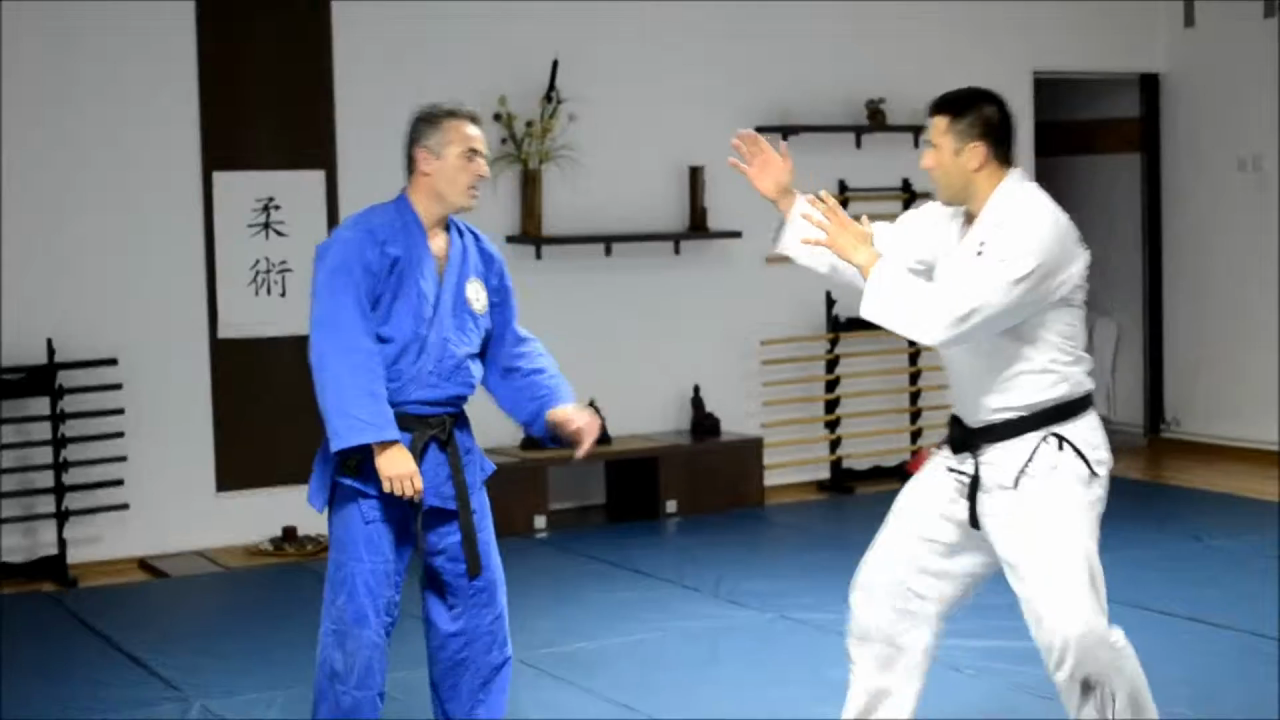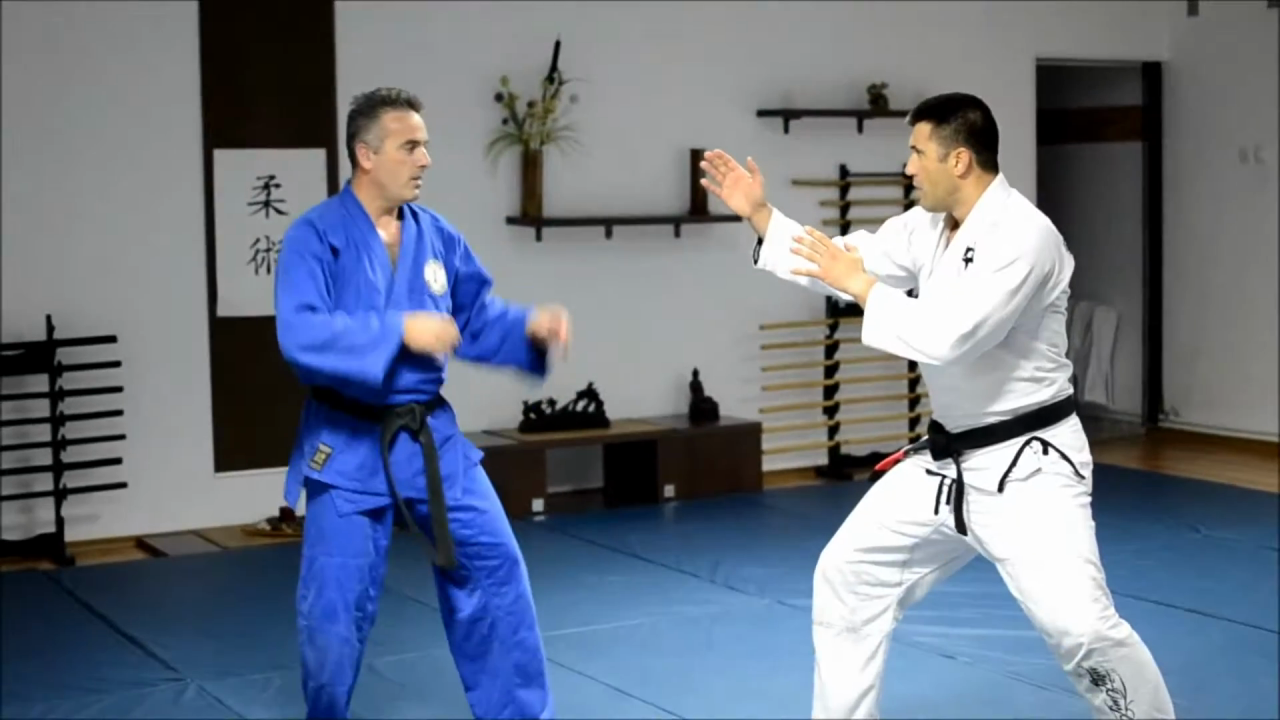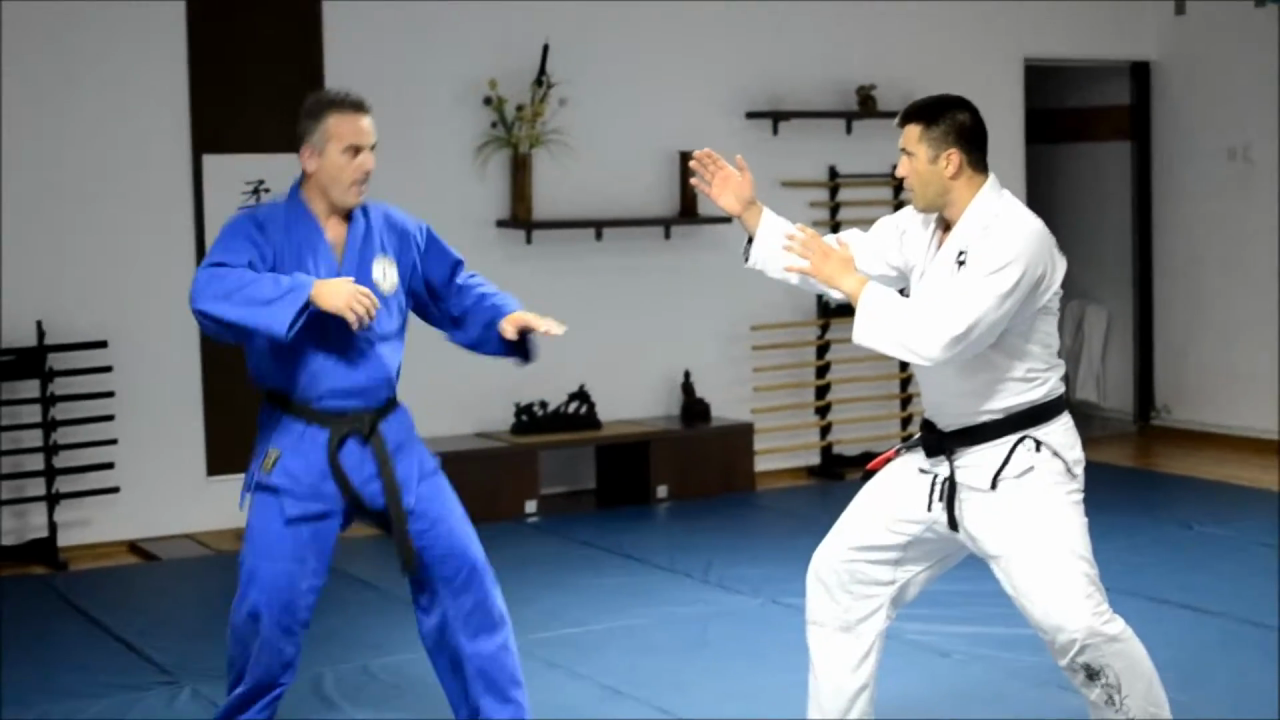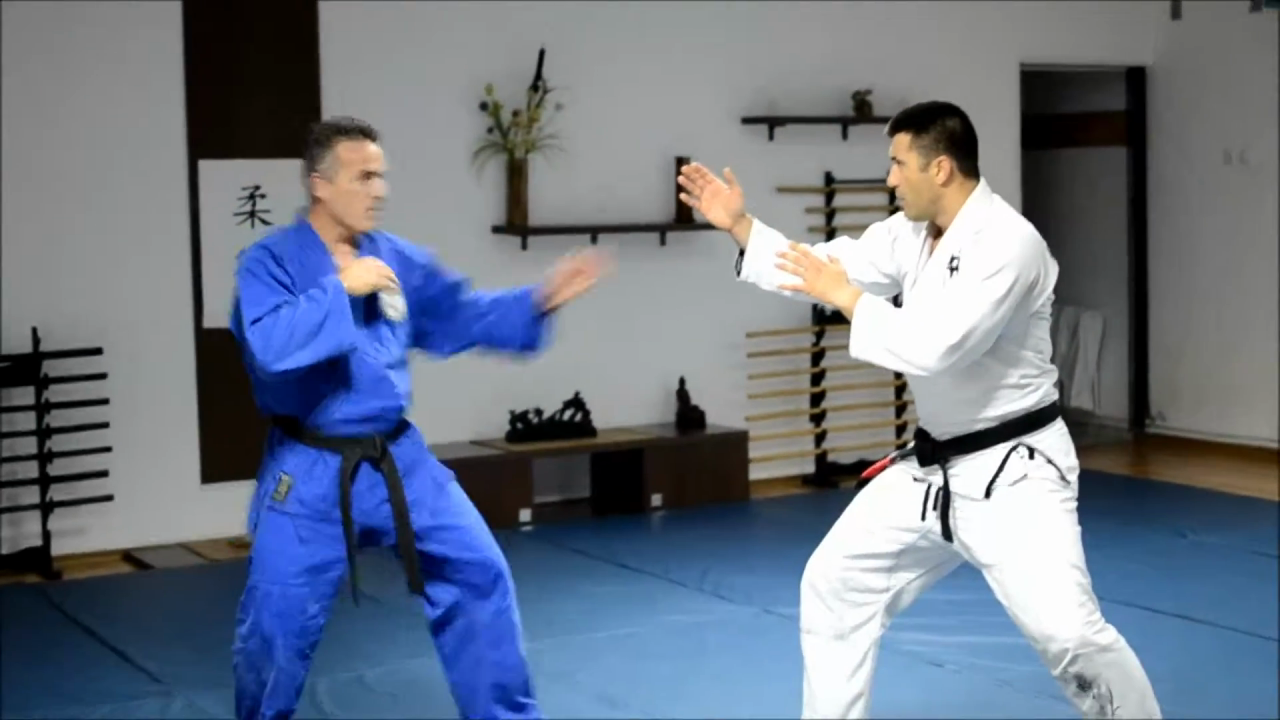
dt=0.7s
person 1, frame 1
left shoulder: (1036, 229)
right shoulder: (950, 218)
left elbow: (944, 318)
right elbow: (858, 255)
left wrist: (870, 259)
right wrist: (786, 199)
left hip: (1044, 458)
right hip: (969, 457)
left knee: (1071, 631)
right knee: (886, 591)
person 1, frame 2
left shoulder: (1023, 235)
right shoulder: (929, 226)
left elbow: (948, 336)
right elbow: (839, 260)
left wrist: (860, 285)
right wrist: (759, 214)
left hip: (1027, 464)
right hip: (946, 459)
left knee: (1081, 625)
right knee: (847, 576)
person 1, frame 3
left shoulder: (1016, 237)
right shoulder: (920, 226)
left elbow: (939, 338)
right elbow: (831, 258)
left wrist: (853, 285)
right wrist: (749, 213)
left hip: (1019, 462)
right hip: (938, 459)
left knee: (1075, 620)
right knee: (842, 576)
person 1, frame 4
left shoulder: (1008, 243)
right shoulder: (911, 233)
left elbow: (935, 348)
right elbow: (825, 267)
left wrist: (846, 297)
right wrist: (739, 225)
left hip: (1013, 470)
right hip: (933, 466)
left knee: (1067, 629)
right knee: (835, 583)
person 2, frame 1
left shoulder: (479, 255)
right shoulder: (361, 243)
left elbow: (512, 348)
right elbow: (339, 352)
left wrist: (557, 405)
right wrist: (381, 444)
left hip: (450, 449)
right hip: (375, 454)
left knee: (472, 595)
right knee: (360, 614)
person 2, frame 2
left shoulder: (437, 235)
right shoulder: (315, 235)
left elbow: (477, 318)
right elbow: (301, 334)
left wrist: (529, 329)
right wrist: (400, 333)
left hip: (431, 434)
right hip: (350, 442)
left knee: (492, 568)
right knee: (335, 609)
person 2, frame 3
left shoulder: (395, 230)
right shoulder: (259, 229)
left elbow: (454, 290)
right elbow: (210, 292)
left wrist: (506, 318)
right wrist: (312, 290)
left hip: (385, 437)
right hip: (301, 446)
left knee: (457, 572)
right knee: (271, 601)
person 2, frame 4
left shoulder: (396, 257)
right shoulder: (269, 261)
left elbow: (459, 321)
right elbow: (274, 348)
left wrist: (540, 301)
right wrist: (342, 288)
left hip: (396, 460)
right hip: (311, 471)
left knee: (477, 576)
right knee: (277, 621)
